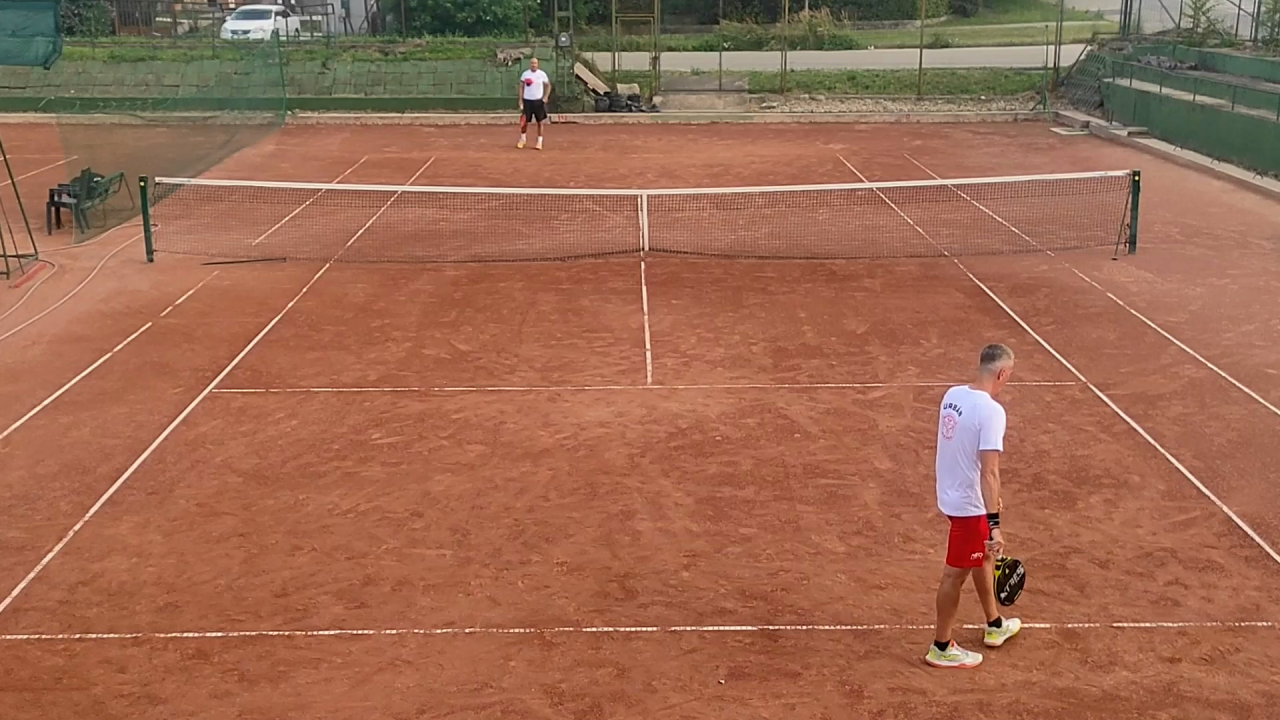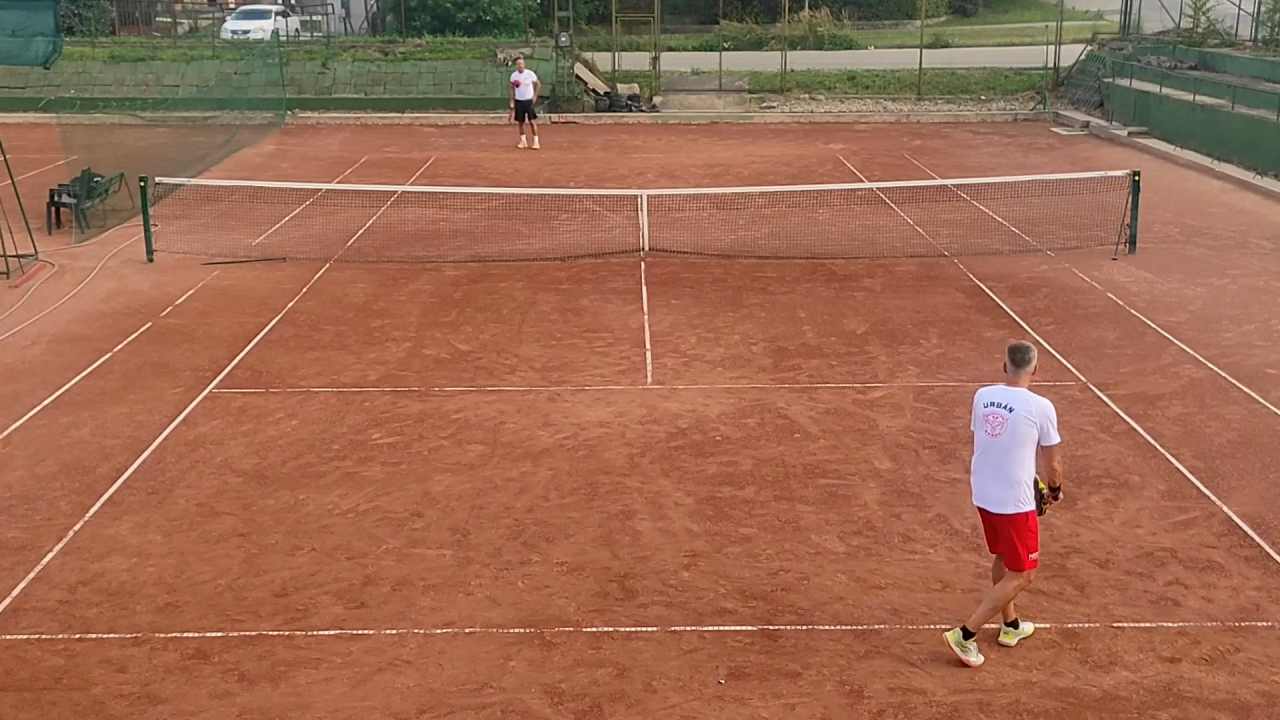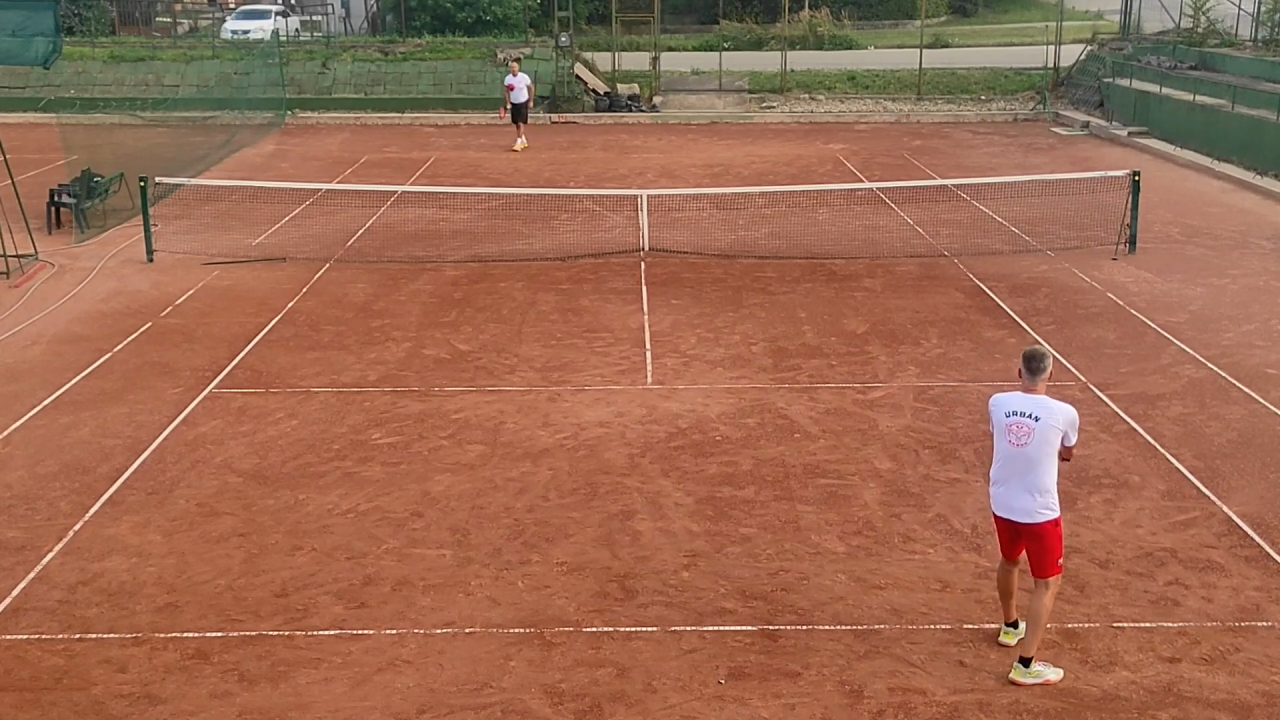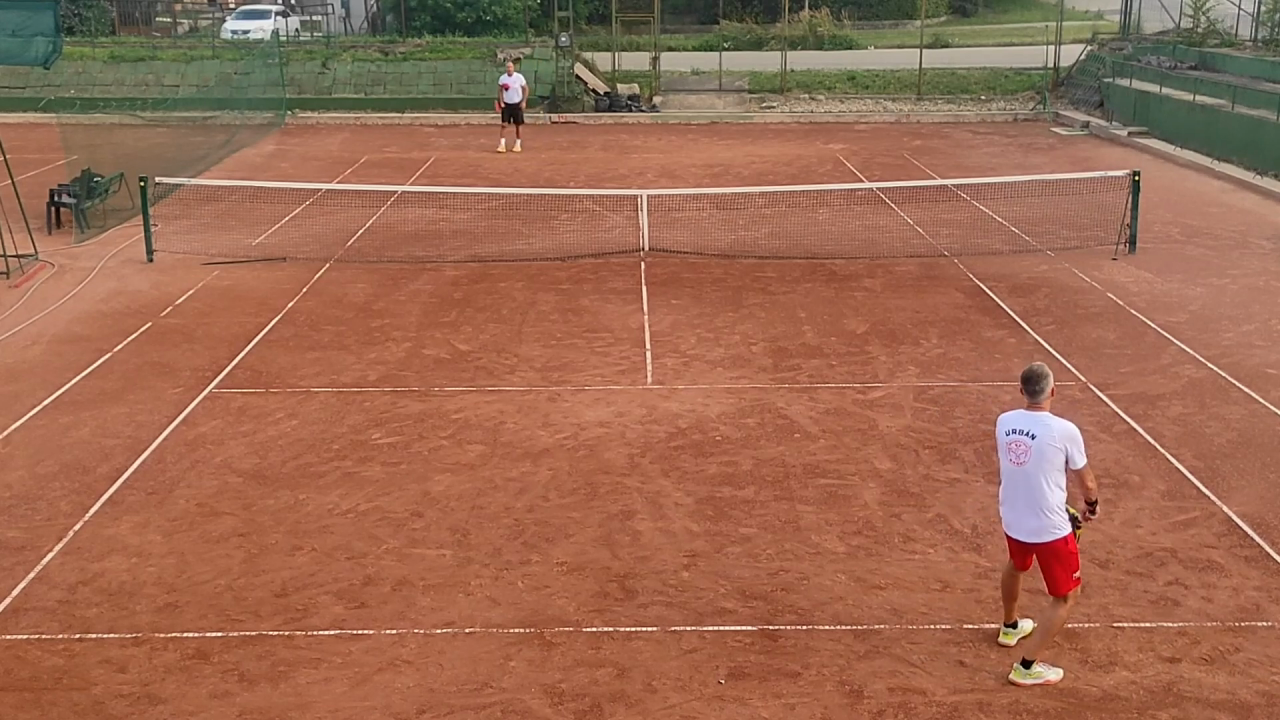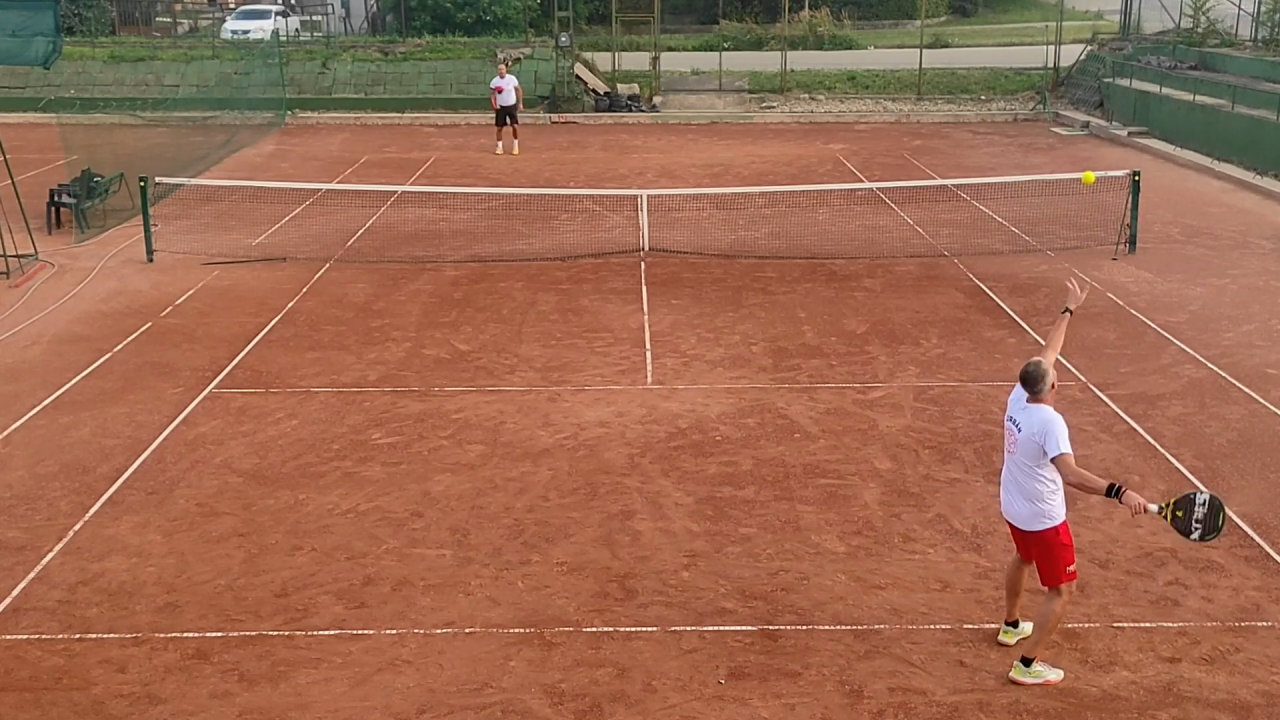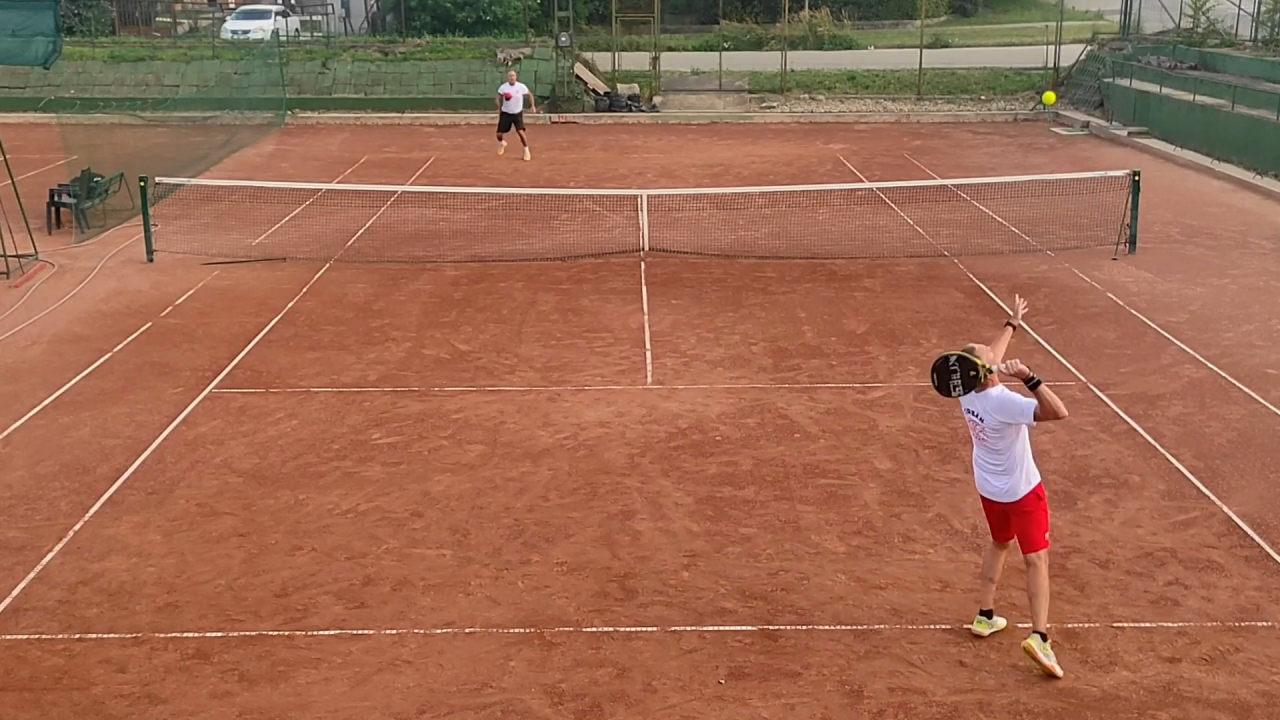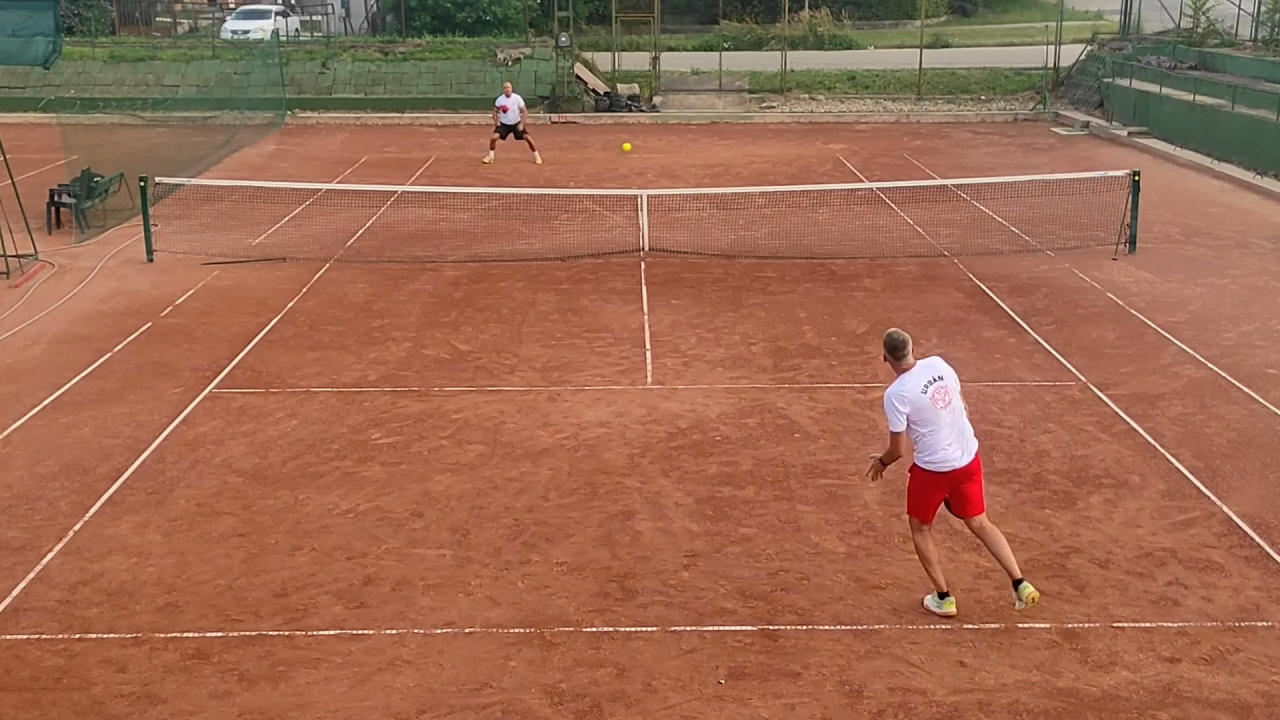
dt=0.5s
person 1, frame 1
left shoulder: (952, 395)
right shoulder: (990, 411)
right elbow: (988, 472)
right wrist: (995, 523)
left hip: (952, 495)
right hip: (970, 505)
left knee: (982, 557)
right knee: (957, 572)
left ankle: (996, 625)
right ankle: (941, 647)
person 1, frame 2
left shoulder: (982, 397)
right shoulder: (1041, 407)
right elbow: (1053, 464)
right wrist: (1054, 489)
left hip: (983, 495)
right hip: (1015, 502)
left knee: (1004, 560)
right knee: (1021, 575)
left ankle: (1011, 625)
right ankle: (965, 633)
person 1, frame 3
left shoulder: (997, 403)
right shoulder: (1064, 413)
left hip: (1002, 505)
right hip: (1041, 512)
left knee: (1009, 562)
right knee: (1046, 585)
left ankle: (1011, 626)
right ankle: (1025, 665)
person 1, frame 4
left shoulder: (1004, 422)
right shoulder: (1065, 431)
right elbow: (1087, 484)
right wrist: (1091, 505)
left hip: (1013, 522)
right hip: (1051, 529)
left knee: (1015, 566)
right knee: (1065, 596)
left ankle: (1010, 627)
right ankle: (1026, 666)
person 1, frame 5
left shoulder: (1017, 399)
right shoulder: (1050, 422)
left elbow: (1048, 352)
right elbow: (1071, 474)
left wrist: (1068, 309)
right wrist: (1119, 492)
left hip: (1013, 508)
right hip: (1043, 518)
left knee: (1023, 558)
right knee: (1060, 592)
left ankle: (1011, 625)
right ankle: (1027, 665)
person 1, frame 6
left shoulder: (967, 393)
right shoulder: (1005, 402)
left elbow: (992, 355)
right elbow: (1058, 413)
left wrist: (1012, 323)
right wrist: (1029, 377)
left hip: (988, 488)
right hip: (1022, 490)
left knee: (999, 544)
right knee: (1036, 562)
left ankle: (985, 616)
right ankle: (1038, 637)
person 1, frame 7
left shoulder: (896, 394)
right shoulder: (939, 365)
left elbow: (898, 450)
right elbow: (961, 408)
left wrist: (881, 462)
left hip: (932, 468)
right hip: (968, 458)
left knee: (919, 528)
right knee: (980, 525)
left ankle: (944, 598)
right ankle: (1020, 584)
